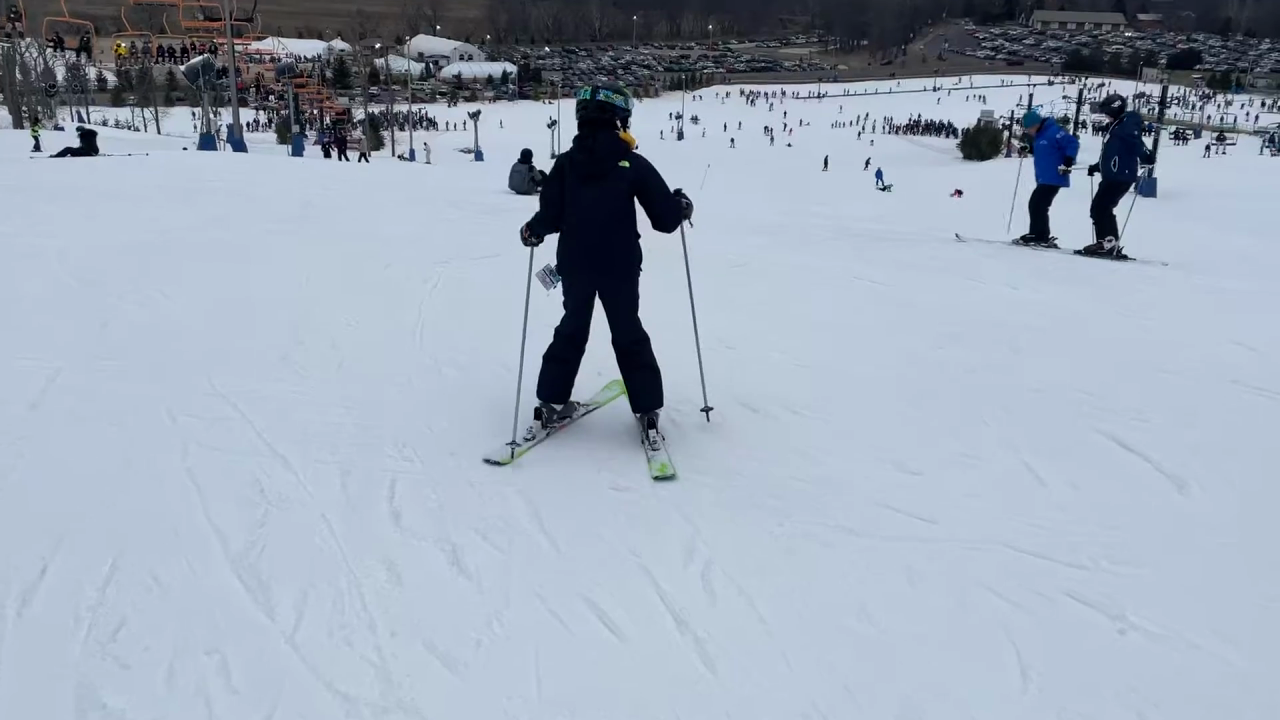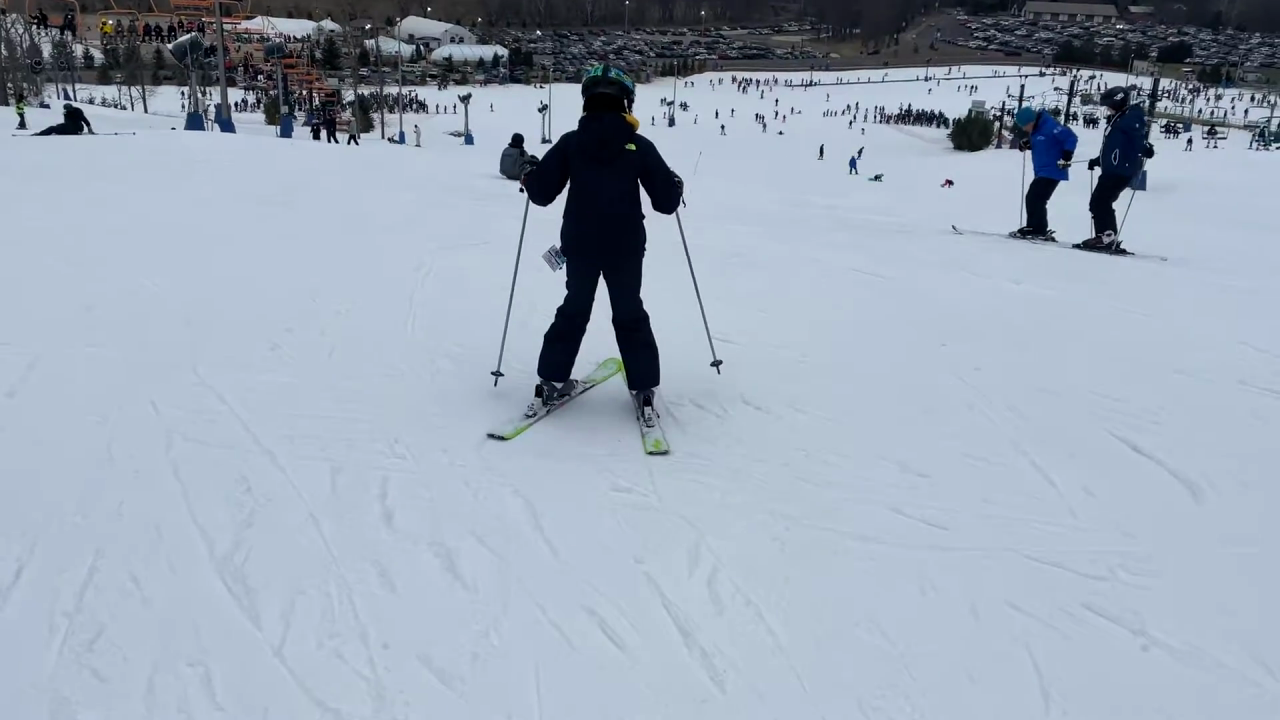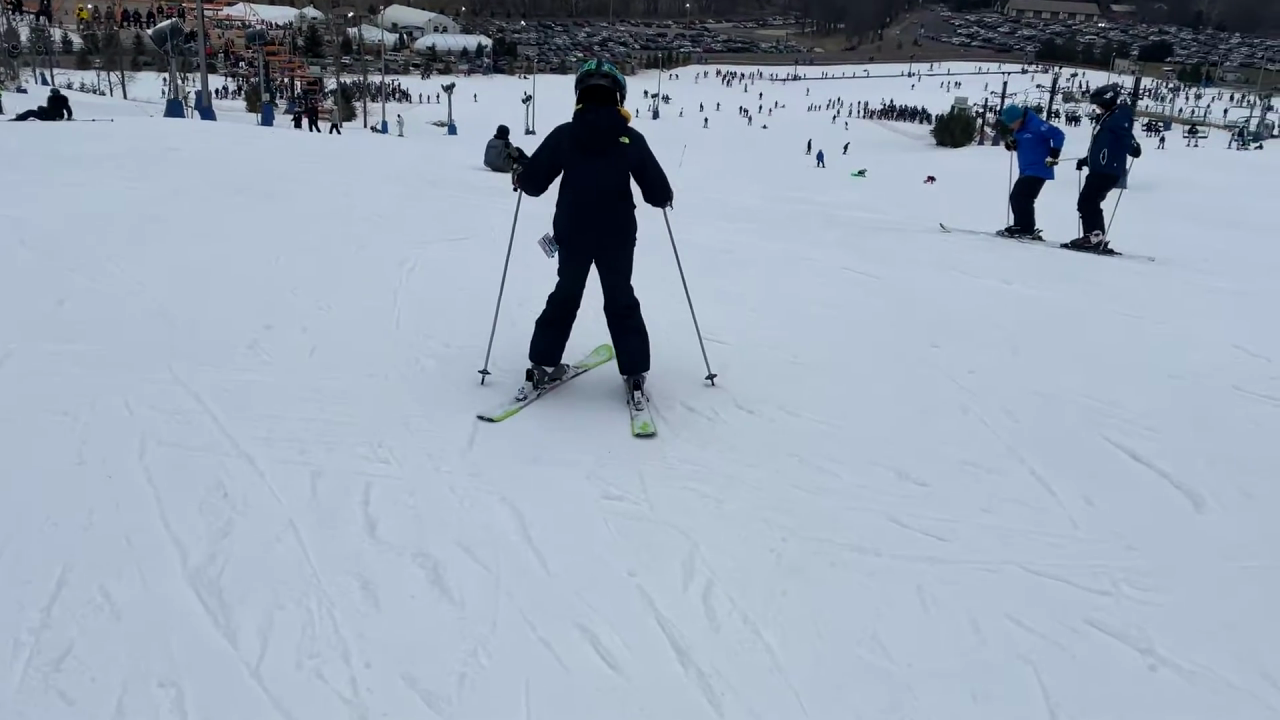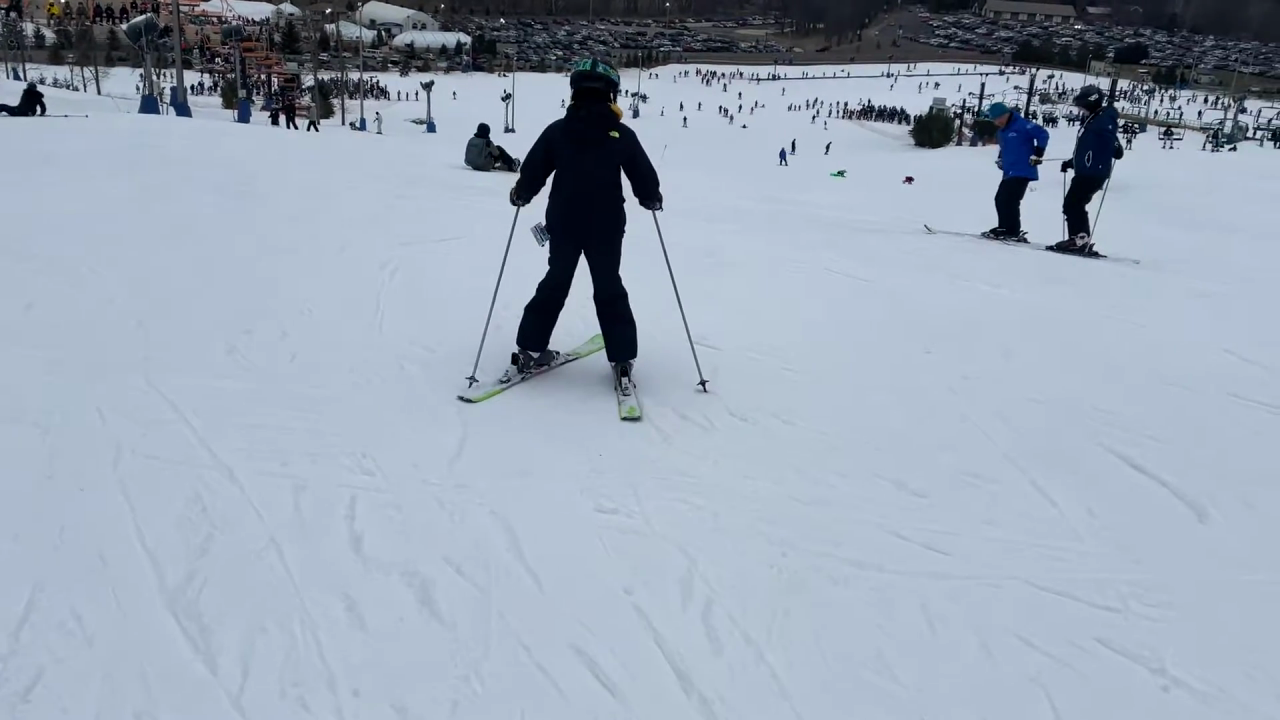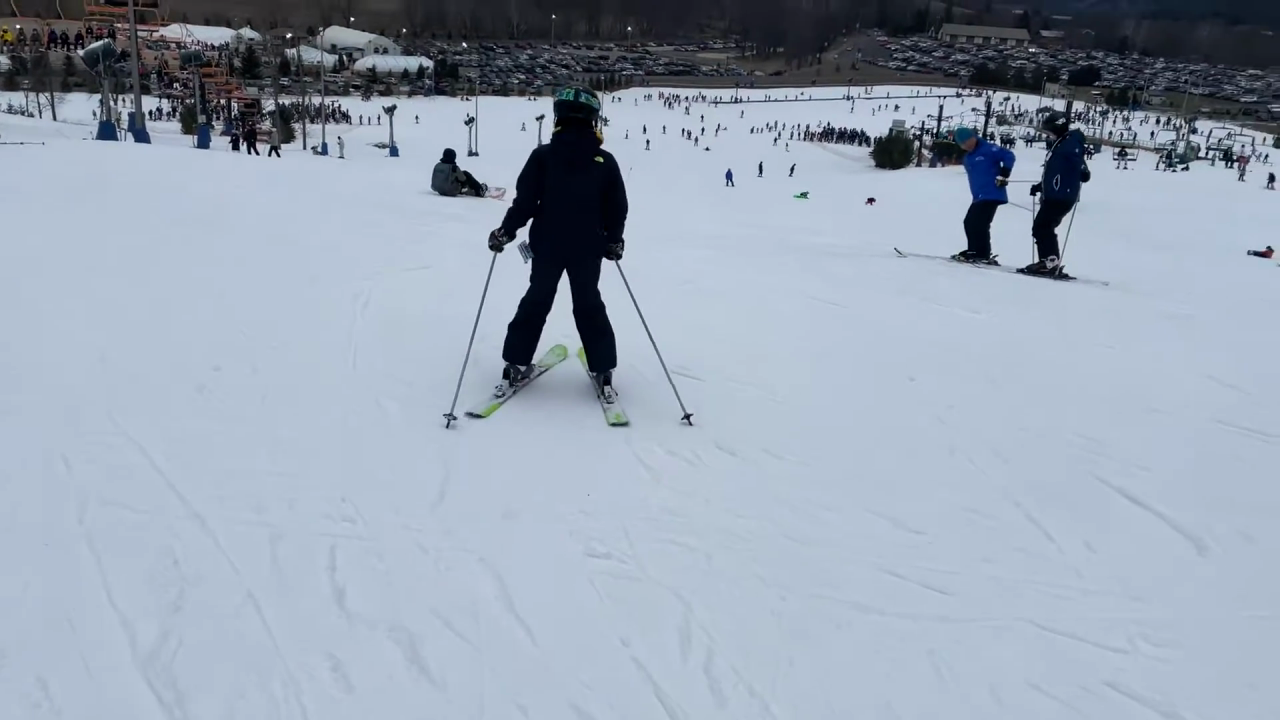
dt=0.4s
person 1, frame 1
left shoulder: (566, 162)
right shoulder: (634, 164)
left elbow: (551, 215)
right elbow: (665, 217)
left wrist: (532, 231)
right wrist: (682, 208)
left hip: (574, 265)
right hip: (620, 267)
left knee: (571, 330)
right knee: (629, 335)
left ankle: (552, 402)
right ankle: (647, 410)
person 1, frame 2
left shoulder: (570, 142)
right shoulder: (639, 146)
left elbow: (541, 193)
right elbow: (666, 201)
left wrist: (529, 178)
right wrist: (675, 187)
left hip: (580, 245)
right hip: (625, 247)
left knee: (574, 309)
right knee: (629, 314)
left ankle: (552, 380)
right ankle: (643, 387)
person 1, frame 3
left shoulder: (563, 135)
right shoulder: (631, 138)
left elbow: (533, 181)
right elbow: (657, 190)
left wrist: (520, 178)
right wrist: (665, 198)
left hip: (572, 234)
right hip: (617, 236)
left knee: (565, 296)
right knee: (621, 301)
left ankle: (543, 365)
right ankle: (634, 373)
person 1, frame 4
left shoulder: (557, 130)
right shoulder: (622, 134)
left elbow: (532, 174)
right elbow: (645, 181)
left wrist: (521, 194)
right wrist: (651, 199)
left hip: (564, 225)
right hip: (606, 228)
left knee: (554, 284)
right knee: (609, 291)
left ankle: (530, 350)
right ankle: (622, 361)
person 1, frame 5
left shoulder: (543, 155)
right shoulder: (604, 160)
left elbow: (525, 200)
right elbow: (616, 207)
left wrist: (506, 231)
right wrist: (613, 241)
left hip: (547, 244)
right hip: (588, 247)
left knee: (536, 301)
right knee: (590, 306)
left ankle: (516, 366)
right ankle: (603, 372)
